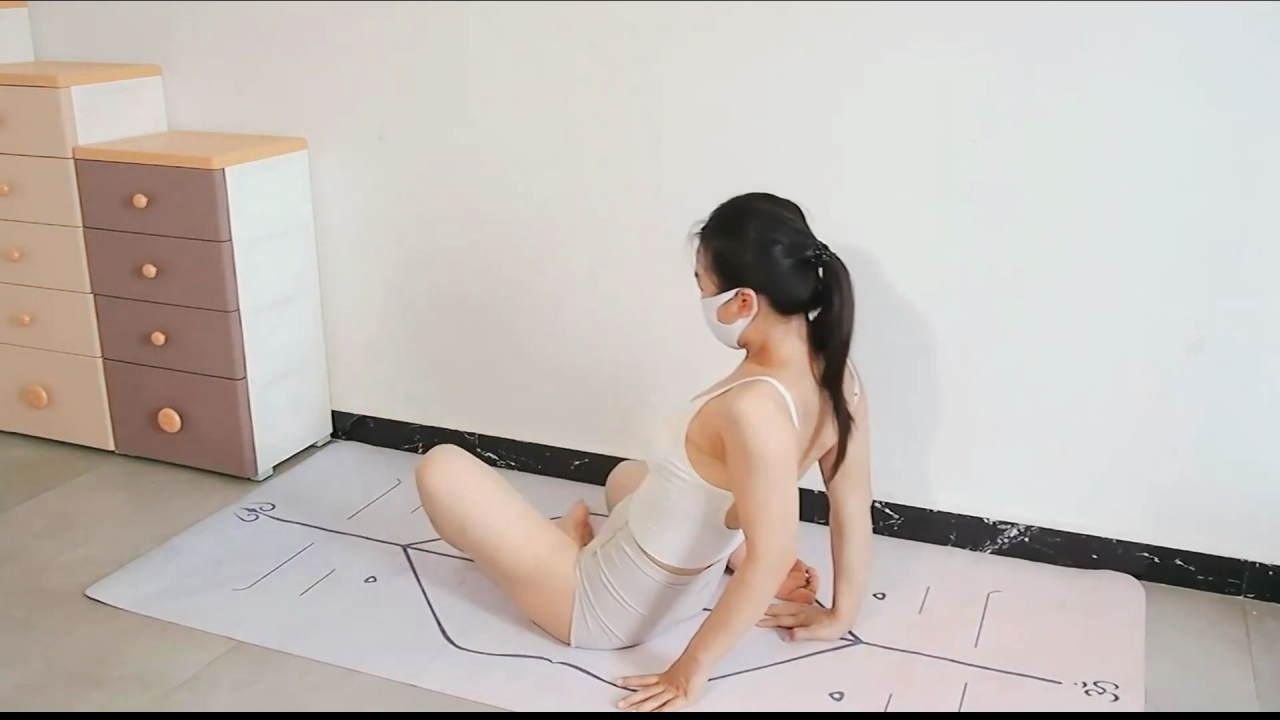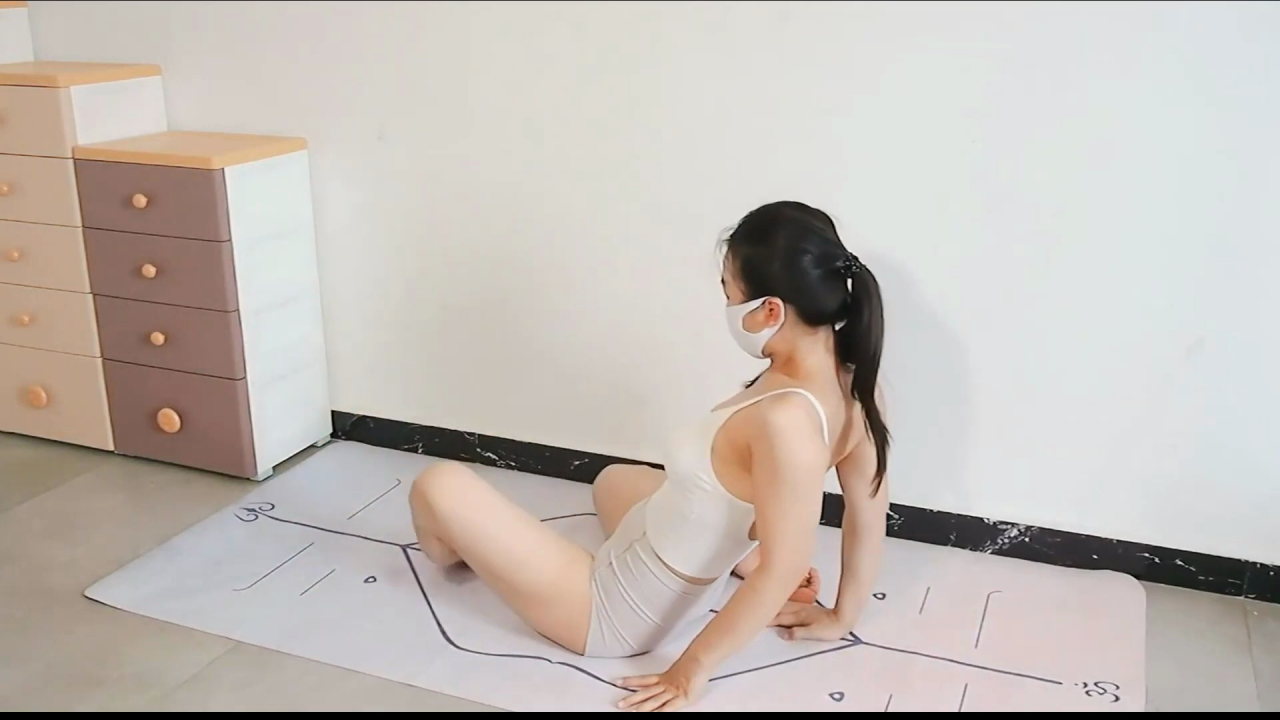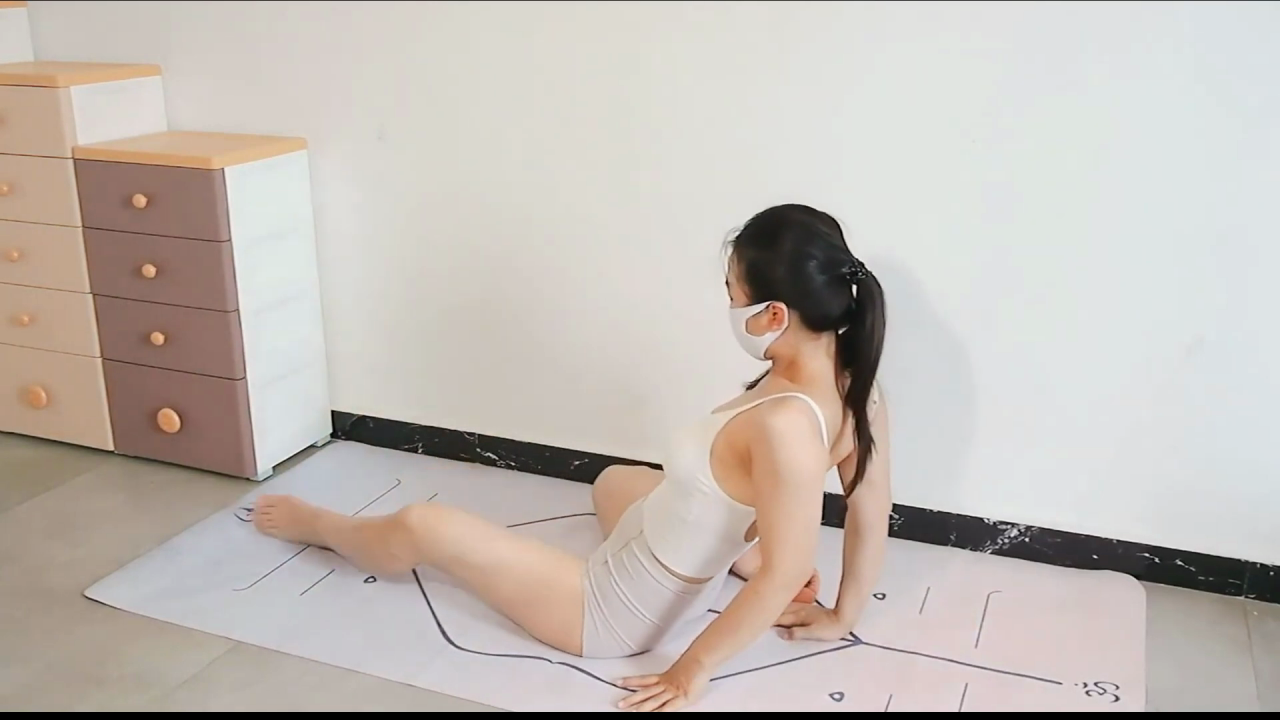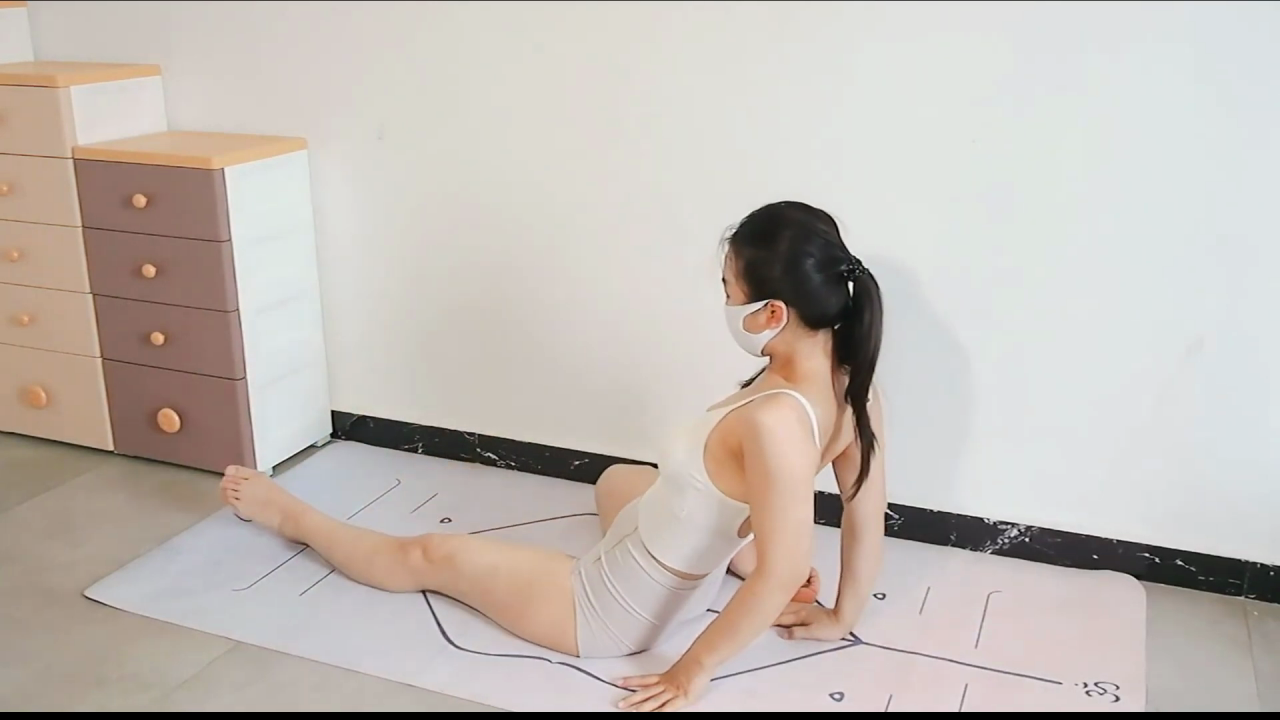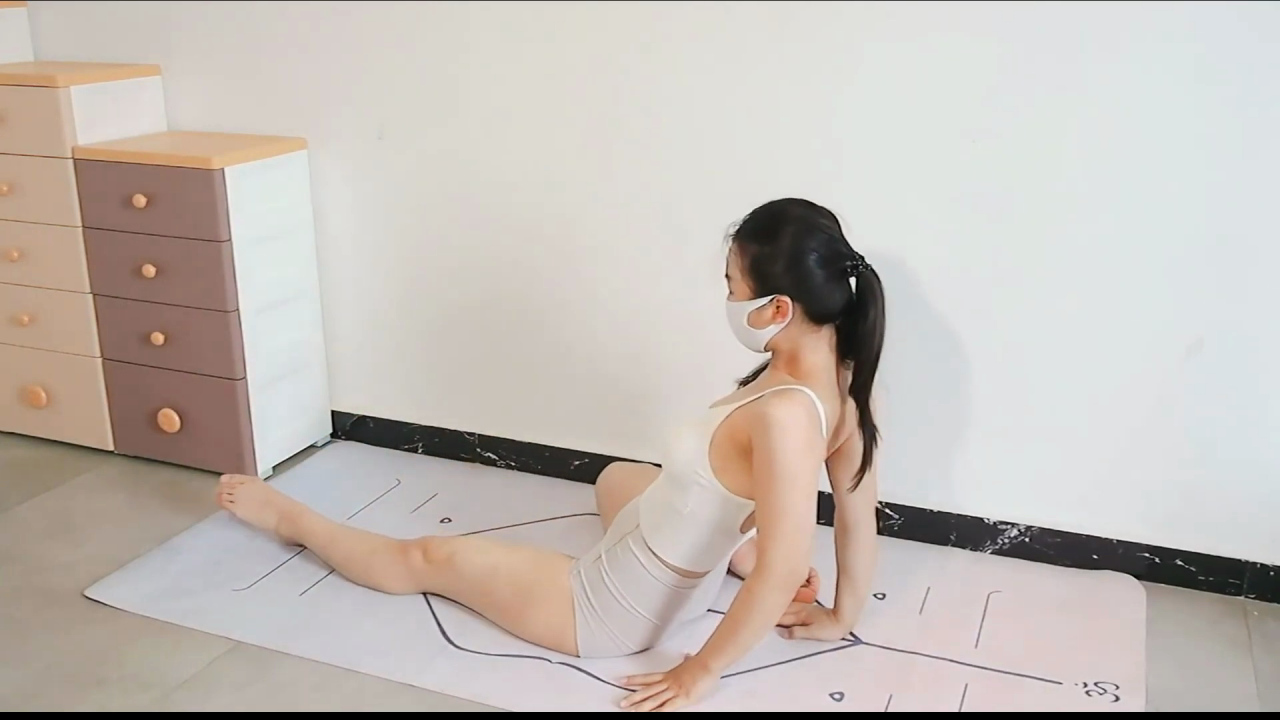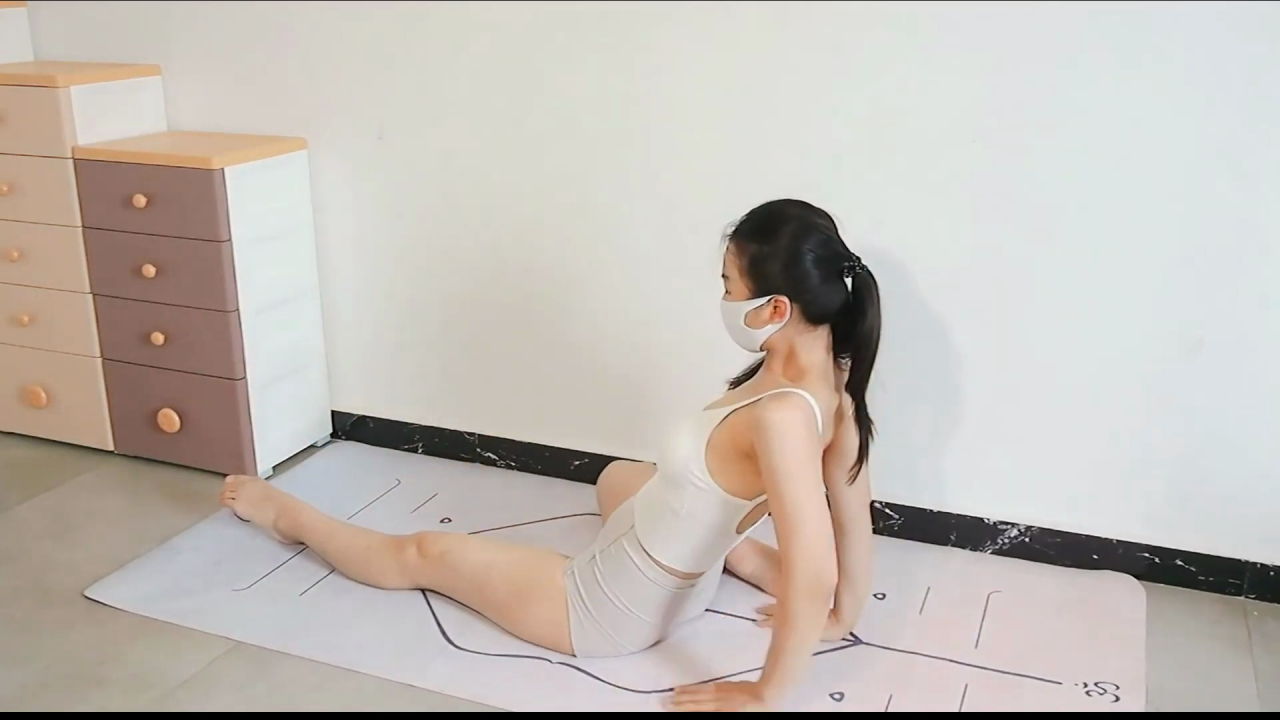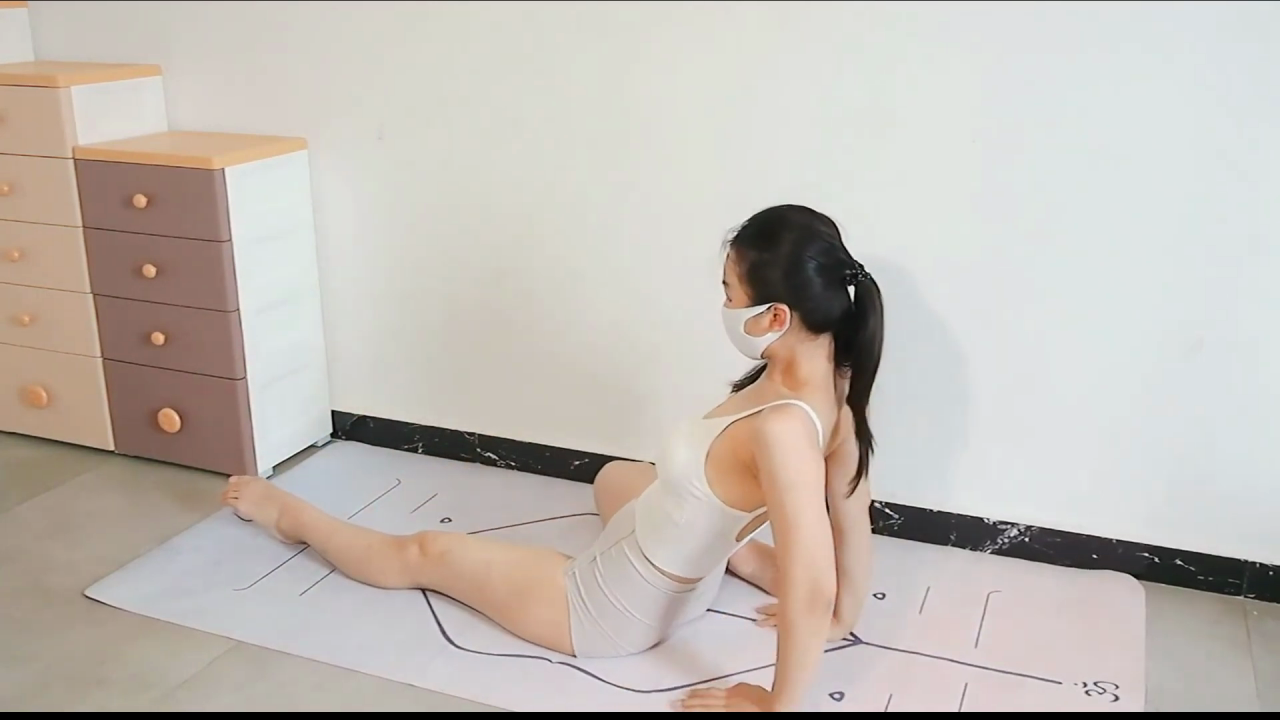
dt=0.3s
person 1, frame 1
left shoulder: (753, 408)
right shoulder: (833, 374)
left elbow: (771, 559)
right elbow: (853, 504)
left wrist: (691, 669)
right wrist: (840, 614)
left hip: (608, 609)
right hip: (690, 586)
left knee: (441, 468)
right knee: (628, 478)
person 1, frame 2
left shoulder: (786, 420)
right shoulder: (848, 381)
left elbow: (783, 570)
right elbow: (867, 508)
left wrist: (691, 670)
right wrist: (840, 615)
left hip: (617, 613)
right hip: (680, 584)
left knee: (441, 487)
right knee: (614, 480)
left ankle: (448, 549)
person 1, frame 3
left shoulder: (786, 425)
right shoulder: (852, 385)
left elbow: (784, 575)
right elbow: (872, 507)
left wrist: (692, 671)
right wrist: (840, 614)
left hip: (616, 614)
right hip: (673, 577)
left knee: (424, 525)
right knee: (617, 481)
left ankle: (317, 525)
person 1, frame 4
left shoulder: (776, 420)
right shoulder: (848, 381)
left elbow: (780, 577)
right elbow: (866, 510)
left wrist: (692, 670)
right wrist: (841, 615)
left hip: (616, 611)
right hip: (686, 580)
left knee: (430, 557)
right knee: (617, 479)
left ankle: (290, 515)
person 1, frame 5
left shoulder: (784, 416)
right shoulder: (844, 376)
left elbow: (783, 574)
right elbow: (858, 507)
left wrist: (702, 670)
right wrist: (841, 616)
left hip: (619, 611)
right hip: (684, 580)
left knee: (430, 560)
right knee: (617, 478)
left ankle: (290, 518)
right ankle: (748, 554)
person 1, frame 6
left shoulder: (782, 417)
right shoulder: (833, 377)
left elbow: (815, 577)
right elbow: (852, 505)
left wrist: (765, 695)
right wrist: (843, 615)
left hip: (614, 609)
right hip: (682, 582)
left knee: (426, 554)
right knee: (619, 476)
left ankle: (290, 516)
right ankle: (756, 561)
person 1, frame 7
left shoulder: (783, 429)
right shoulder: (833, 381)
left elbow: (814, 591)
right elbow: (852, 509)
left wrist: (777, 704)
right wrist: (843, 617)
left hip: (613, 610)
right hip: (681, 581)
left knee: (426, 553)
right knee: (617, 476)
left ankle: (292, 517)
right ankle: (757, 559)
